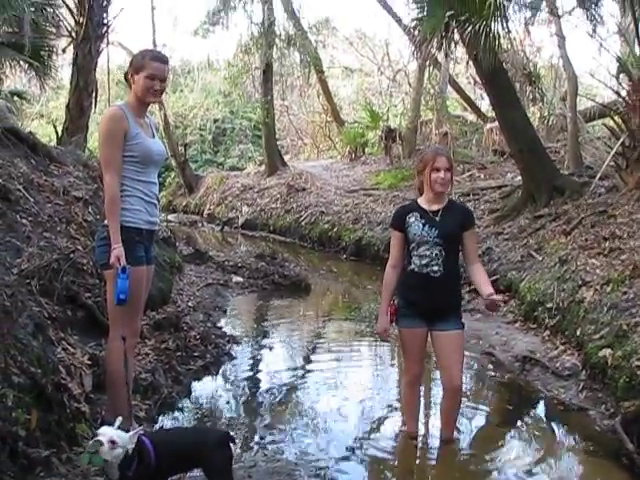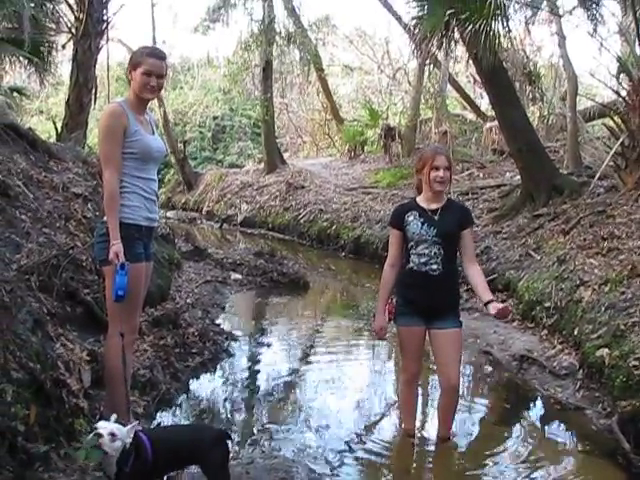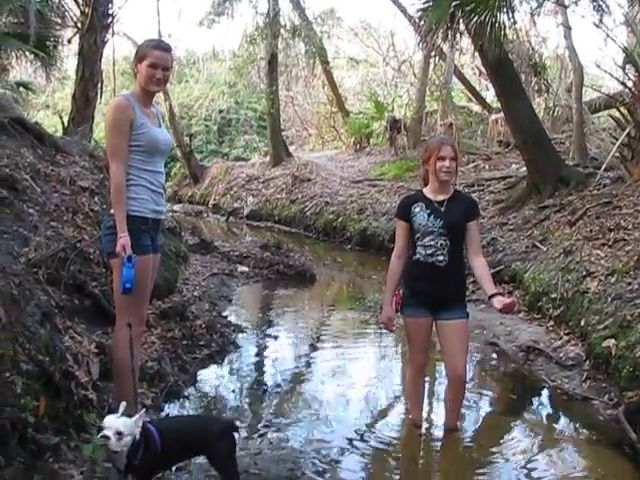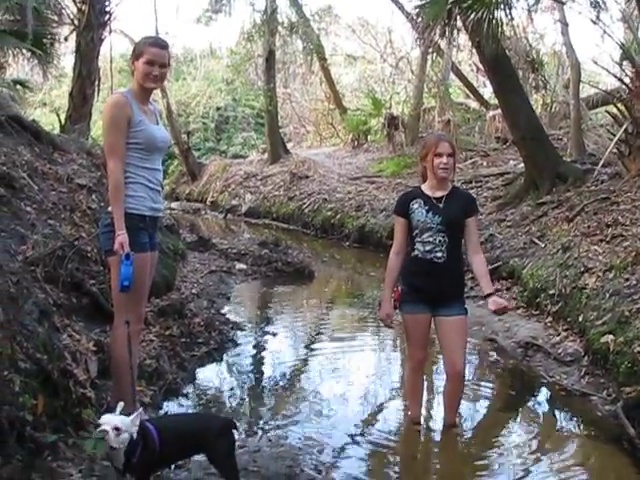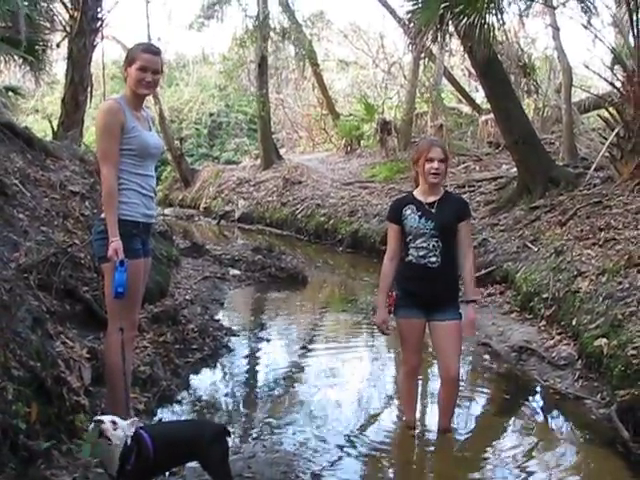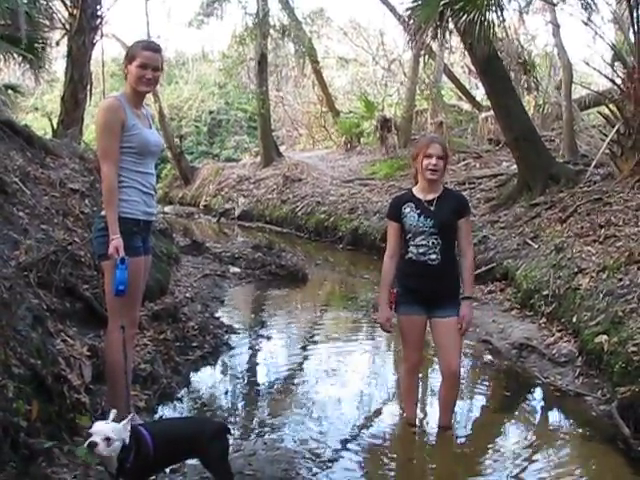
dt=0.2s
person 1, frame 1
left shoulder: (150, 123)
right shoulder: (117, 116)
right elbow: (111, 181)
left wrist: (145, 235)
right wrist: (116, 242)
left hip: (146, 233)
right hip: (125, 232)
left knee: (131, 333)
right knee: (123, 333)
left ankle: (119, 419)
right ankle: (120, 426)
person 1, frame 2
left shoulder: (149, 119)
right shoulder: (117, 113)
right elbow: (110, 178)
left wrist: (143, 231)
right wrist: (115, 238)
left hip: (145, 230)
right hip: (124, 229)
left knee: (130, 329)
right knee: (122, 329)
left ankle: (117, 415)
right ankle: (119, 421)
person 1, frame 3
left shoulder: (155, 113)
right shoulder: (123, 107)
right elbow: (117, 171)
left wrist: (151, 224)
right wrist: (122, 231)
left hip: (152, 223)
right hip: (131, 222)
left knee: (137, 321)
right knee: (129, 322)
left ankle: (126, 407)
right ankle: (127, 414)
person 1, frame 4
left shoulder: (153, 109)
right shoulder: (120, 103)
right elbow: (115, 168)
left wrist: (149, 220)
right wrist: (120, 228)
left hip: (150, 220)
right hip: (129, 219)
left knee: (136, 319)
right knee: (128, 319)
left ankle: (124, 405)
right ankle: (126, 412)
person 1, frame 5
left shoulder: (146, 116)
right shoulder: (113, 110)
right elbow: (108, 175)
left wrist: (138, 231)
right wrist: (113, 235)
left hip: (143, 227)
right hip: (122, 226)
left knee: (130, 326)
right knee: (121, 326)
left ankle: (119, 412)
right ankle: (120, 418)
person 1, frame 6
left shoulder: (146, 113)
right shoulder: (114, 107)
right elbow: (109, 172)
left wrist: (138, 229)
right wrist: (114, 233)
left hip: (143, 224)
right hip: (122, 224)
left knee: (130, 324)
right knee: (122, 324)
left ankle: (118, 410)
right ankle: (120, 417)
person 2, frame 1
left shoulder: (461, 214)
right shoulder: (405, 214)
left elbow: (473, 263)
right elbow: (394, 265)
left wrist: (490, 295)
right wrist: (383, 311)
left hip: (448, 310)
right hip: (411, 307)
left knee: (454, 383)
right knee: (412, 375)
left ankle: (447, 440)
right ankle: (410, 437)
person 2, frame 2
left shoulder: (459, 213)
right shoulder: (403, 212)
left elbow: (470, 263)
right elbow: (392, 263)
left wrist: (489, 300)
right wrist: (380, 310)
left hip: (446, 308)
right hip: (409, 305)
left knee: (451, 381)
right knee: (410, 373)
left ankle: (443, 439)
right ankle: (408, 435)
person 2, frame 3
left shoulder: (466, 204)
right shoulder: (410, 204)
left elbow: (475, 255)
right elbow: (399, 254)
left wrist: (493, 294)
right wrist: (388, 300)
left hip: (453, 299)
right hip: (416, 296)
left knee: (458, 372)
right knee: (417, 364)
left ankle: (450, 429)
right ankle: (415, 426)
person 2, frame 4
left shoulder: (464, 201)
right shoulder: (408, 201)
left elbow: (474, 251)
right elbow: (397, 251)
left wrist: (490, 294)
right wrist: (386, 297)
left hip: (451, 295)
right hip: (415, 293)
left knee: (457, 369)
right knee: (415, 360)
left ankle: (450, 426)
right ankle: (414, 423)
person 2, frame 5
left shoulder: (457, 205)
right shoulder: (401, 207)
left elbow: (466, 257)
right elbow: (391, 257)
left wrist: (470, 302)
right wrist: (381, 304)
left hip: (446, 300)
right hip: (409, 298)
left knee: (451, 373)
right knee: (410, 365)
left ankle: (444, 430)
right ankle: (409, 427)
person 2, frame 6
left shoulder: (456, 202)
right shoulder: (400, 204)
left elbow: (466, 253)
right elbow: (391, 255)
left wrist: (467, 299)
right wrist: (383, 303)
left hip: (446, 297)
right hip: (409, 295)
left knee: (452, 370)
right knee: (411, 363)
left ankle: (444, 427)
right ankle: (409, 424)
